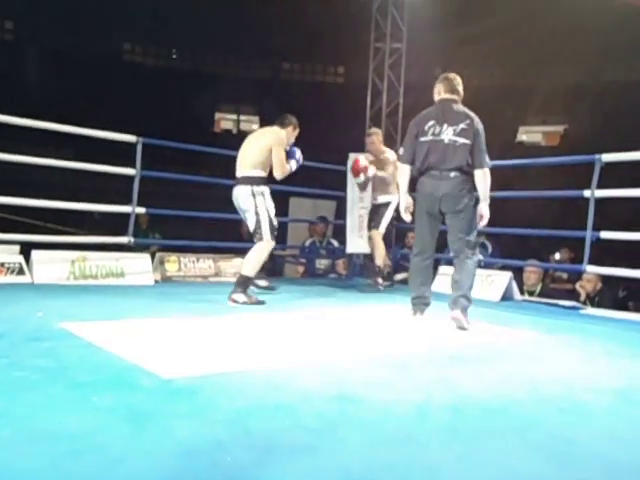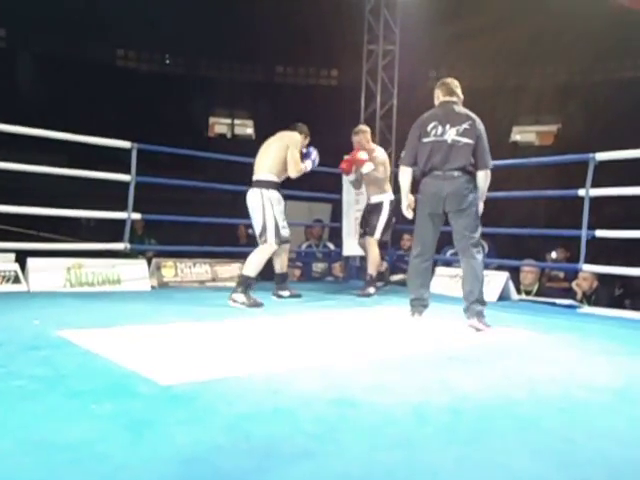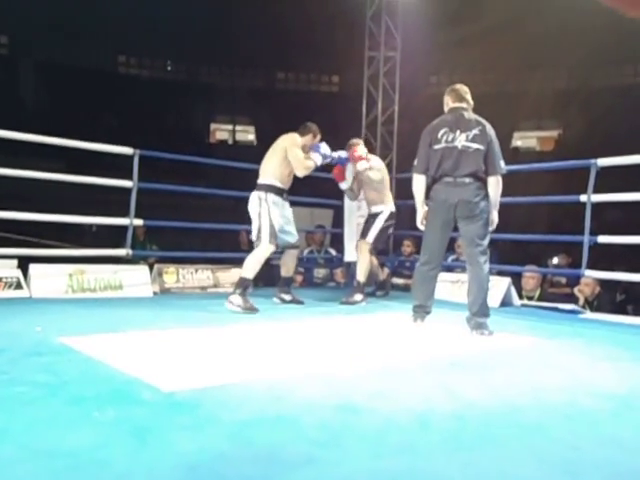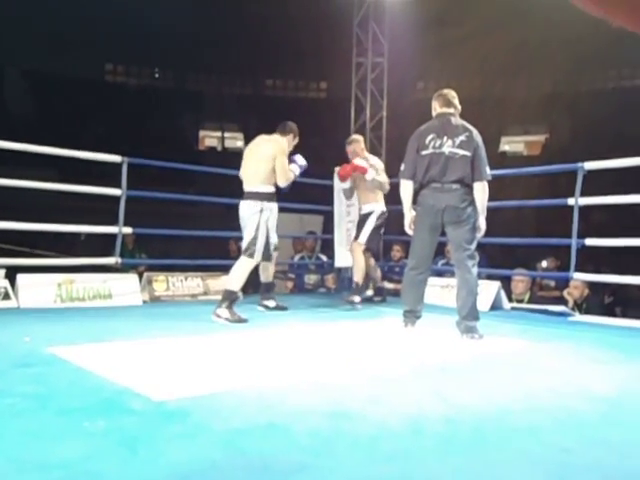
dt=0.4s
person 1, frame 1
left shoulder: (421, 119)
right shoulder: (471, 120)
left elbow: (405, 163)
right elbow: (481, 167)
left wrist: (403, 195)
right wrist: (484, 201)
left hip: (428, 186)
right hip: (459, 187)
left knee: (423, 248)
right knee: (465, 250)
left ankle: (419, 306)
right ankle: (459, 305)
person 1, frame 2
left shoulder: (424, 121)
right shoulder: (473, 122)
left elbow: (406, 164)
right elbow: (483, 168)
left wrist: (405, 194)
right wrist: (480, 197)
left hip: (431, 187)
right hip: (462, 187)
left knee: (422, 249)
right knee: (471, 250)
left ankle: (417, 307)
right ankle: (475, 312)
person 1, frame 3
left shoulder: (434, 128)
right shoulder: (484, 128)
left elbow: (420, 173)
right elbow: (495, 175)
left wrist: (420, 205)
right wrist: (494, 207)
left hip: (441, 194)
right hip: (473, 195)
left knee: (429, 257)
right knee: (477, 258)
left ankle: (419, 313)
right ankle: (478, 321)
person 1, frame 4
left shoulder: (421, 133)
right shoulder: (471, 133)
left elbow: (407, 178)
right elbow: (480, 181)
left wrist: (408, 210)
right wrist: (481, 214)
left hip: (428, 200)
right hip: (460, 201)
left knee: (418, 261)
right knee: (466, 262)
left ankle: (410, 318)
right ankle: (468, 325)
person 2, frame 1
left shoulder: (262, 132)
right shoulder: (280, 134)
right elbow: (279, 173)
left wrist: (283, 155)
right wrist: (293, 163)
left hip: (242, 188)
right hip: (254, 189)
left knee: (267, 234)
right knee: (265, 240)
left ankle: (255, 277)
right ankle: (238, 291)
person 2, frame 2
left shoulder: (278, 139)
right shoulder: (293, 138)
right elbow: (295, 172)
left wrist: (291, 166)
right wrist: (309, 162)
left hip: (264, 192)
right hip: (265, 192)
left knee: (283, 241)
right knee: (268, 244)
left ankle: (281, 288)
right ankle: (240, 291)
person 2, frame 3
left shoulder: (294, 145)
right shoulder: (291, 140)
left elbow: (302, 163)
right elbow: (301, 171)
left wrist: (330, 156)
right wrist: (316, 158)
left hip: (279, 200)
right hip: (266, 197)
left knee: (292, 245)
right knee: (266, 246)
left ankle: (283, 292)
right ankle: (238, 294)
person 2, frame 4
left shoulder: (256, 142)
right shoulder: (281, 144)
left elbow: (243, 174)
right elbow: (283, 181)
right wrist: (295, 168)
left hip: (249, 201)
right hip: (262, 203)
left knee: (268, 251)
right knee: (251, 256)
left ankle: (267, 298)
right ankle: (224, 307)
person 3, frame 1
left shoulder: (389, 156)
right shoulder: (371, 159)
left elbow: (389, 180)
right elbow: (363, 187)
left wrist: (370, 170)
right wrist: (359, 175)
left hip: (389, 202)
right hip: (376, 203)
left knee: (376, 235)
right knee: (375, 239)
left ankle: (378, 275)
right ankle: (385, 277)
person 3, frame 2
left shoulder: (378, 154)
right shoulder: (360, 156)
left elbow: (381, 181)
right elbow: (357, 185)
left wrist: (366, 165)
right wrist: (348, 173)
left hip: (383, 202)
right hip: (372, 203)
left knee: (371, 241)
right knee: (364, 241)
left ankle: (370, 284)
right ankle: (377, 273)
person 3, frame 3
left shoulder: (374, 163)
right shoulder: (360, 167)
left elbow: (376, 181)
right elbow: (353, 196)
left wrist: (361, 162)
right wrist: (342, 181)
left hip: (385, 212)
right hip: (374, 213)
left knee: (363, 246)
right knee: (365, 249)
left ankle: (358, 292)
right ankle: (382, 284)
person 3, frame 4
left shoulder: (374, 163)
right shoulder: (356, 166)
left elbow: (385, 187)
right elbow: (348, 195)
left wrist: (367, 171)
right wrist: (344, 179)
left hip: (375, 212)
right hip: (364, 213)
left knee: (357, 247)
right knee: (368, 253)
left ankle: (356, 293)
right ankle: (379, 292)
